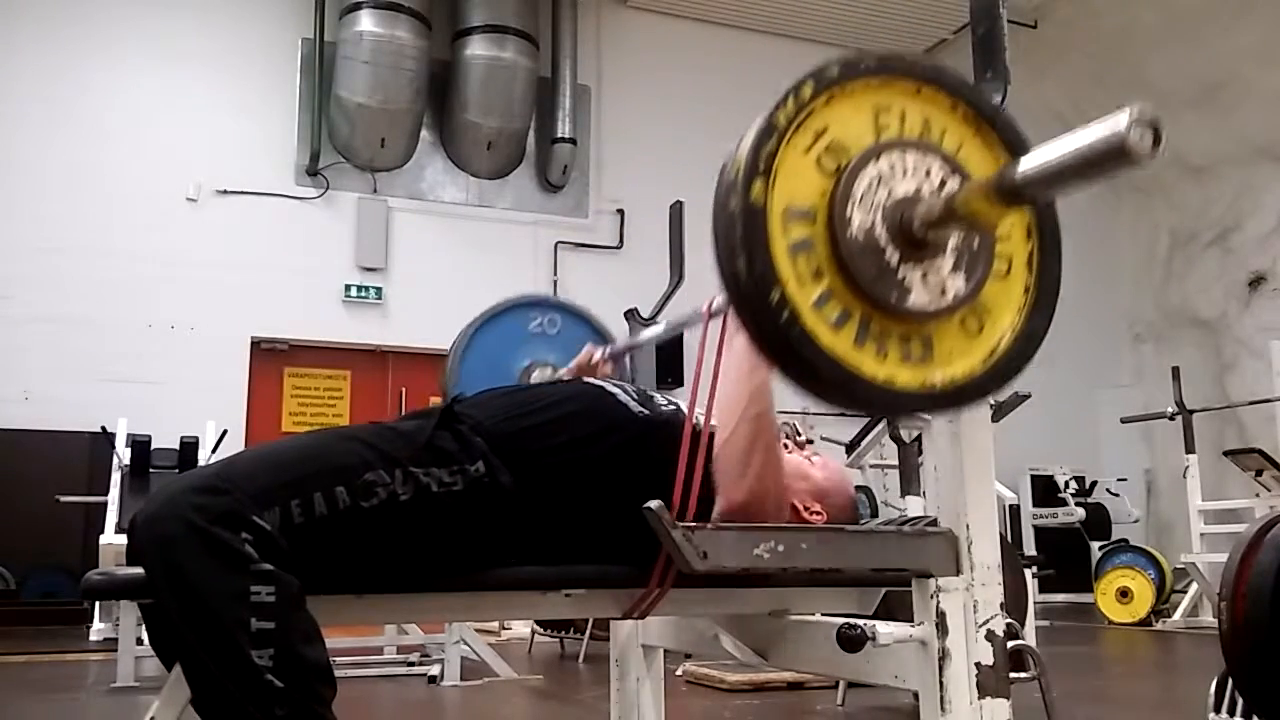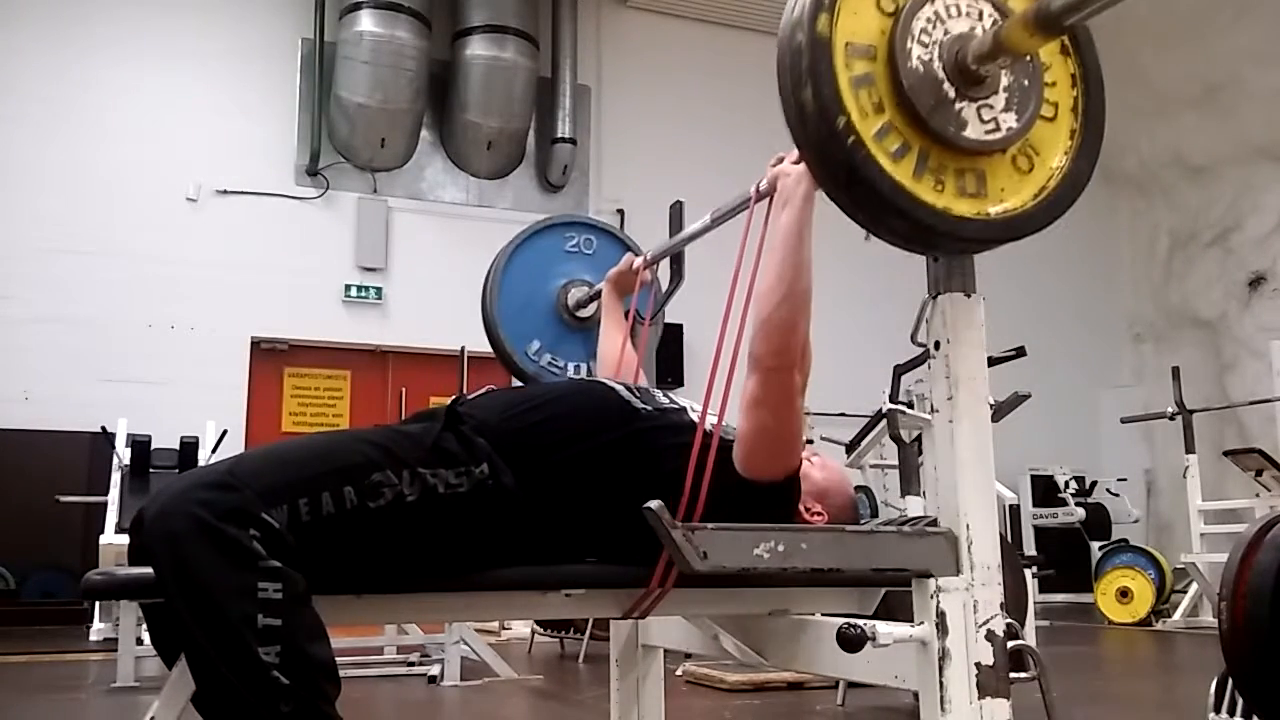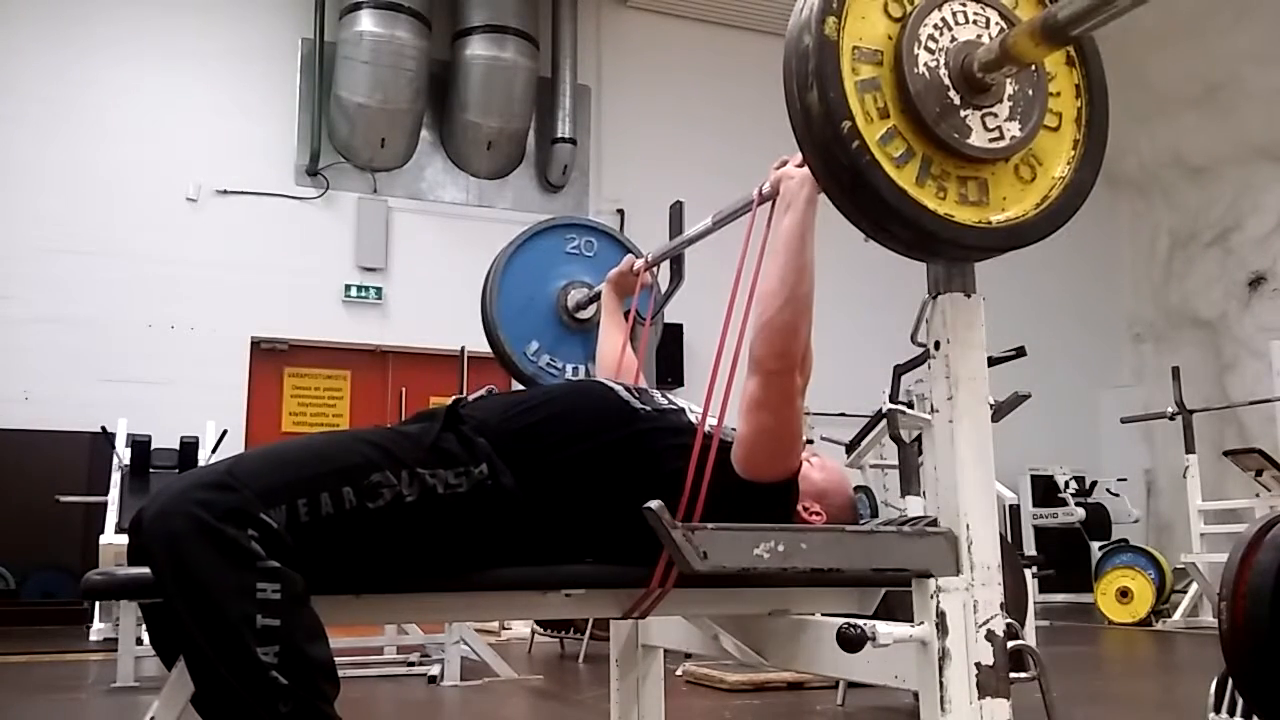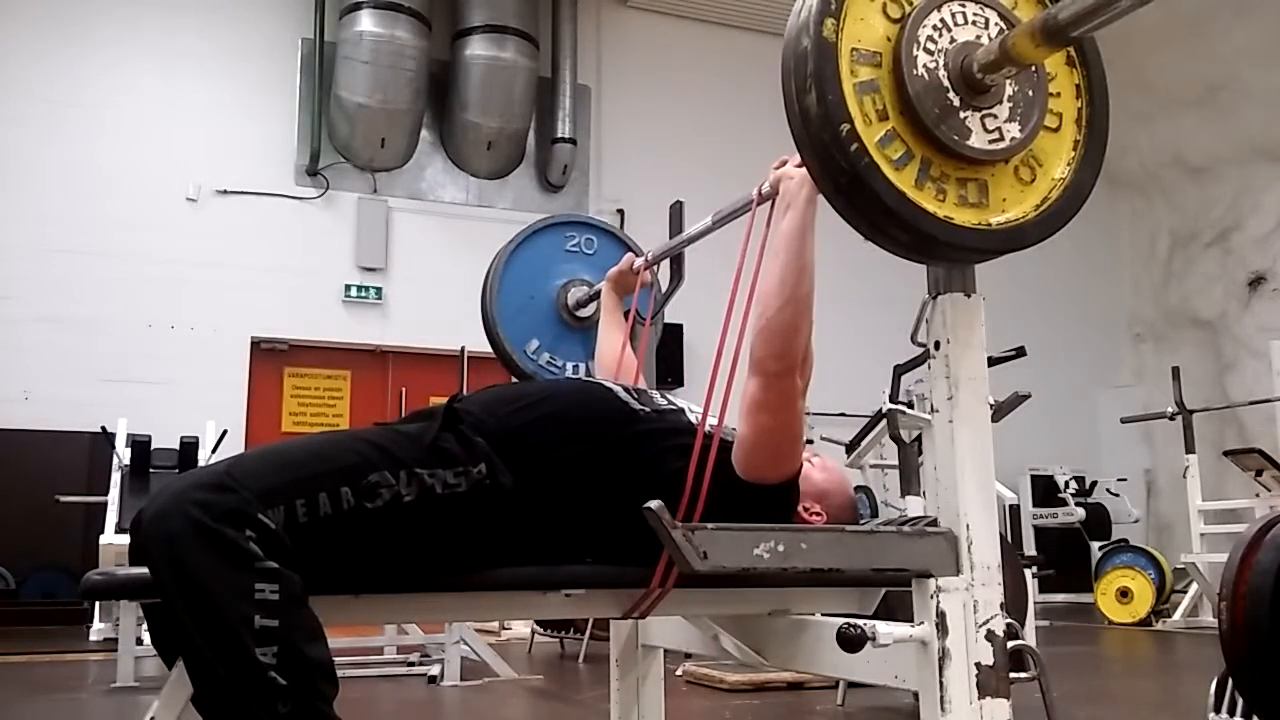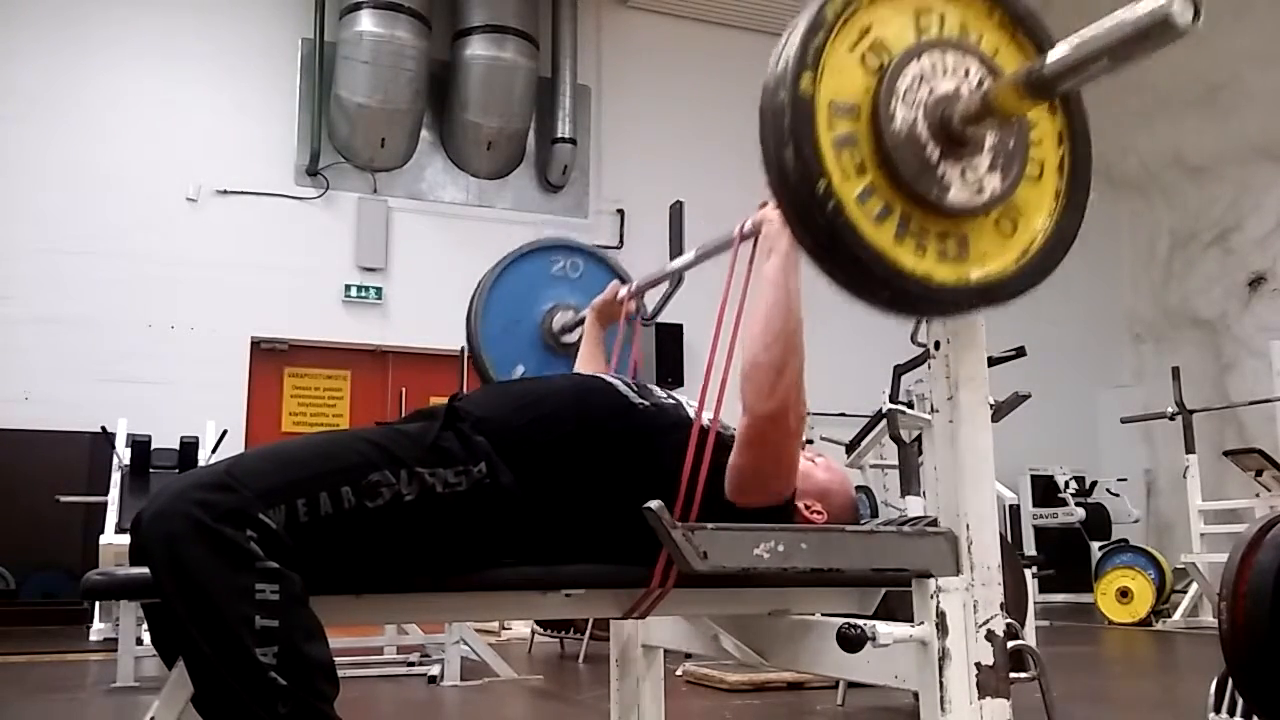
dt=0.5s
person 1, frame 1
left shoulder: (758, 512)
right shoulder: (688, 467)
left elbow: (743, 485)
left wrist: (749, 325)
right wrist: (575, 384)
left knee: (198, 520)
right knee: (180, 518)
person 1, frame 2
left shoulder: (750, 498)
right shoulder: (695, 459)
left elbow: (777, 365)
right elbow: (614, 407)
left wrist: (794, 197)
right wrist: (614, 299)
left knee: (208, 515)
right knee: (180, 519)
person 1, frame 3
left shoulder: (749, 495)
right shoulder: (692, 454)
left elbow: (778, 368)
right elbow: (619, 405)
left wrist: (798, 201)
right wrist: (614, 301)
left knee: (205, 515)
right knee: (181, 518)
person 1, frame 4
left shoulder: (747, 498)
right shoulder: (690, 455)
left elbow: (778, 369)
right elbow: (617, 403)
left wrist: (797, 198)
right wrist: (613, 297)
left knee: (203, 516)
right knee: (177, 520)
person 1, frame 5
left shoulder: (753, 500)
right shoulder: (692, 457)
left elbow: (769, 409)
right elbow: (589, 418)
left wrist: (782, 242)
right wrist: (597, 326)
left knee: (204, 519)
right knee: (184, 520)
